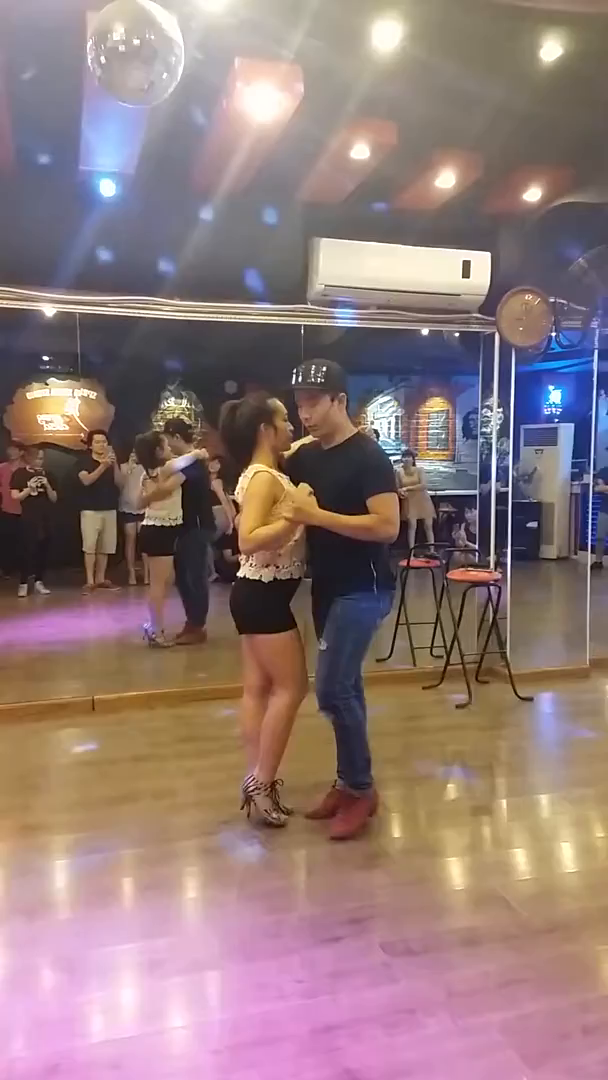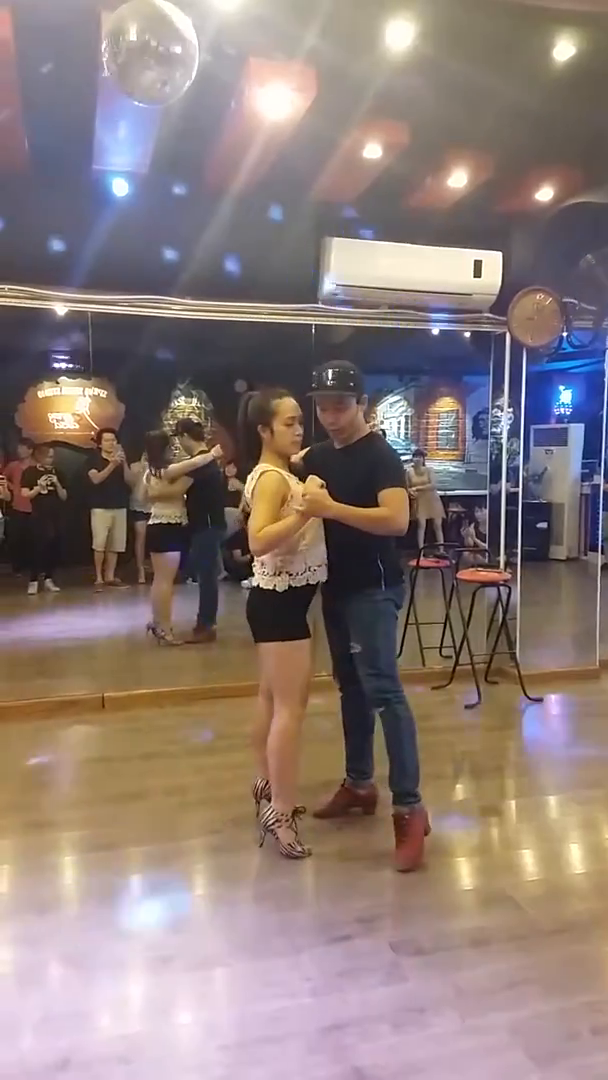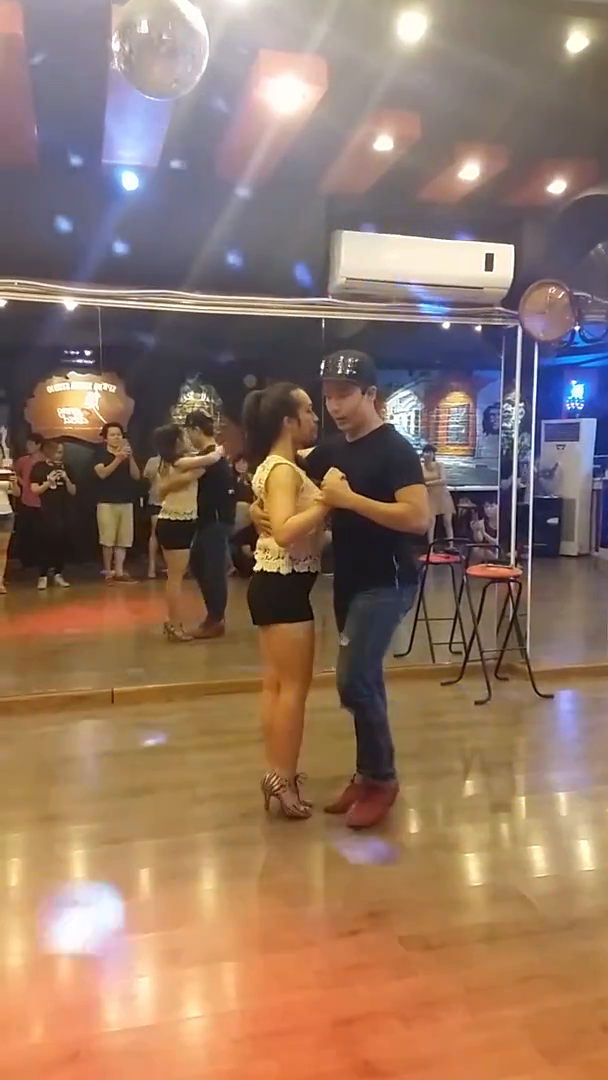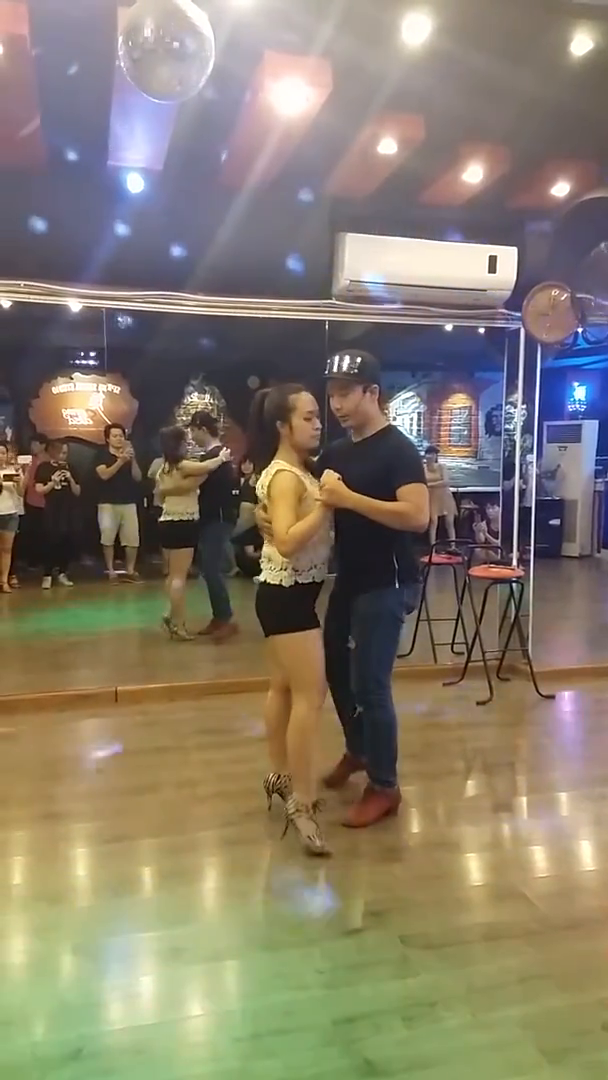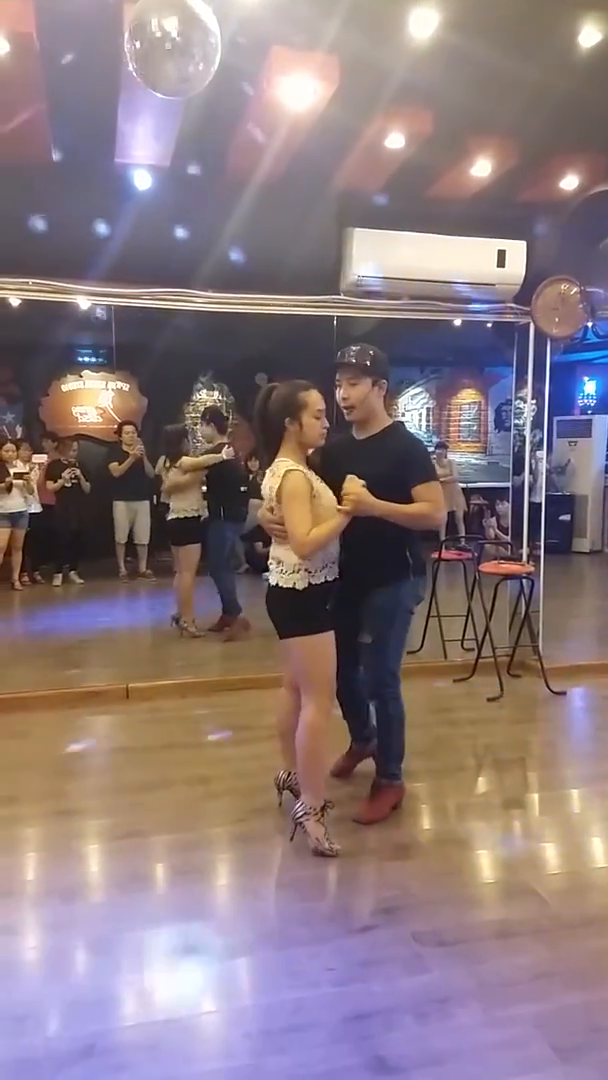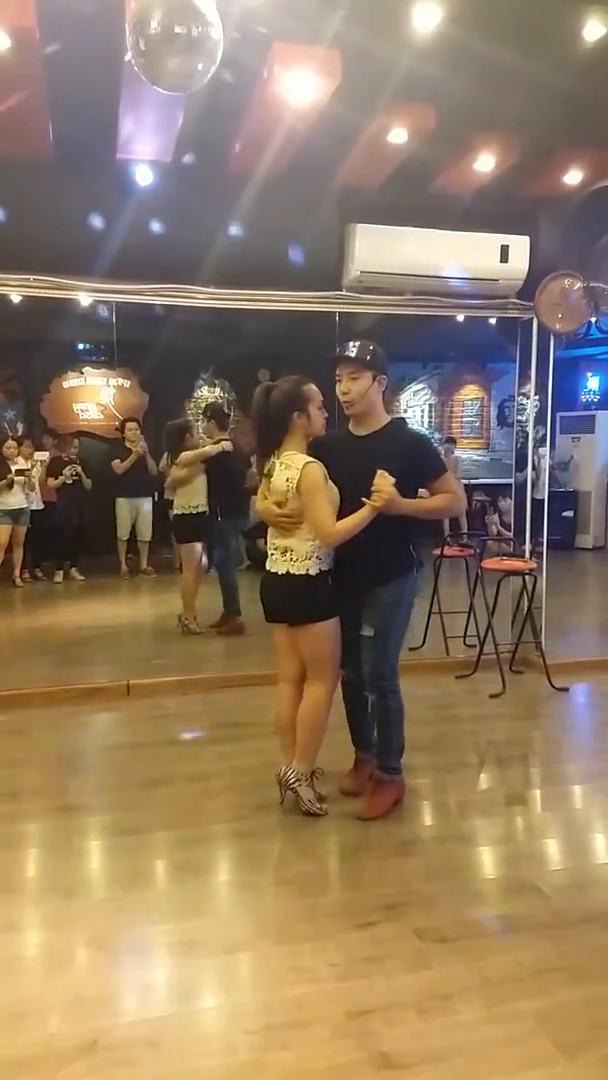
dt=0.5s
person 1, frame 1
left shoulder: (368, 458)
right shoulder: (304, 458)
left elbow: (387, 527)
left wrist: (318, 515)
left hip: (363, 589)
right hip: (326, 587)
left knee: (333, 688)
right knee: (341, 687)
left ankle: (362, 790)
right ankle: (347, 782)
person 1, frame 2
left shoulder: (380, 455)
right shoulder: (316, 457)
left elbow: (397, 520)
left wrist: (331, 507)
left hip: (373, 588)
right hip: (335, 586)
left knee: (383, 690)
right knee: (350, 686)
left ankle: (409, 809)
right ankle: (359, 783)
person 1, frame 3
left shoulder: (395, 450)
right shoulder: (330, 450)
left elbow: (418, 518)
left wrist: (351, 499)
right wrist: (260, 508)
left hip: (385, 584)
right hip: (349, 580)
left knee: (355, 681)
right knee: (361, 681)
left ankle: (383, 781)
right ankle: (365, 776)
person 1, frame 4
left shoulder: (398, 451)
right shoulder: (338, 452)
left elbow: (418, 517)
left wrist: (350, 499)
left hip: (386, 584)
right hip: (348, 579)
left knee: (370, 683)
right knee: (335, 667)
left ankle: (384, 786)
right ankle: (358, 750)
person 1, frame 5
left shoulder: (405, 447)
right shoulder: (336, 450)
left elbow: (434, 514)
left wrist: (374, 506)
right wrist: (270, 515)
left hip: (393, 581)
right hip: (349, 577)
left knee: (380, 679)
right knee: (341, 666)
left ankle: (390, 780)
right ankle: (363, 740)
person 1, frame 6
left shoulder: (409, 443)
right shoulder: (327, 446)
left elbow: (454, 502)
left wrist: (400, 505)
right wrist: (267, 507)
left hip: (391, 577)
right hip: (344, 574)
left knee: (379, 674)
right knee: (351, 672)
left ankle: (390, 775)
right ankle: (364, 756)
person 2, frame 1
left shoulder: (265, 473)
right shoulder: (263, 478)
right elbow: (248, 541)
right wrist: (294, 519)
left hip: (255, 592)
right hip: (264, 594)
left knee: (258, 688)
right knee: (290, 687)
left ankle: (257, 780)
right ankle: (261, 781)
person 2, frame 2
left shoulder: (283, 472)
right shoulder: (269, 478)
right elbow: (258, 541)
right wrist: (304, 511)
left hip: (279, 596)
right hip: (279, 599)
left knee: (271, 697)
right knee: (290, 705)
left ankle: (266, 785)
right ankle: (280, 812)
person 2, frame 3
left shoulder: (279, 466)
right shoulder: (282, 470)
right elbow: (284, 532)
right wrist: (326, 502)
left hip: (271, 582)
right hip: (283, 584)
left knee: (275, 683)
right knee: (295, 684)
left ankle: (275, 775)
right ankle: (283, 779)
person 2, frame 4
left shoulder: (295, 469)
right shoulder: (284, 476)
right elbow: (286, 542)
right wrist: (326, 506)
left hip: (286, 592)
right hip: (288, 594)
left knee: (283, 687)
right knee: (309, 697)
left ankle: (279, 775)
right ankle: (302, 803)
person 2, frame 5
left shoulder: (285, 468)
right shoulder: (295, 476)
right elbow: (306, 545)
right wrist: (346, 513)
left hip: (288, 590)
right hip: (302, 594)
left knee: (296, 687)
right knee: (319, 699)
left ankle: (289, 772)
right ankle: (310, 808)
person 2, frame 6
left shoulder: (274, 463)
right shoulder: (310, 468)
left elbow: (262, 508)
right elbow: (329, 534)
right wrist: (374, 506)
left hip: (276, 580)
right hip: (305, 583)
left knee: (291, 679)
right knee: (322, 680)
left ankle: (291, 769)
right ankle: (301, 773)
